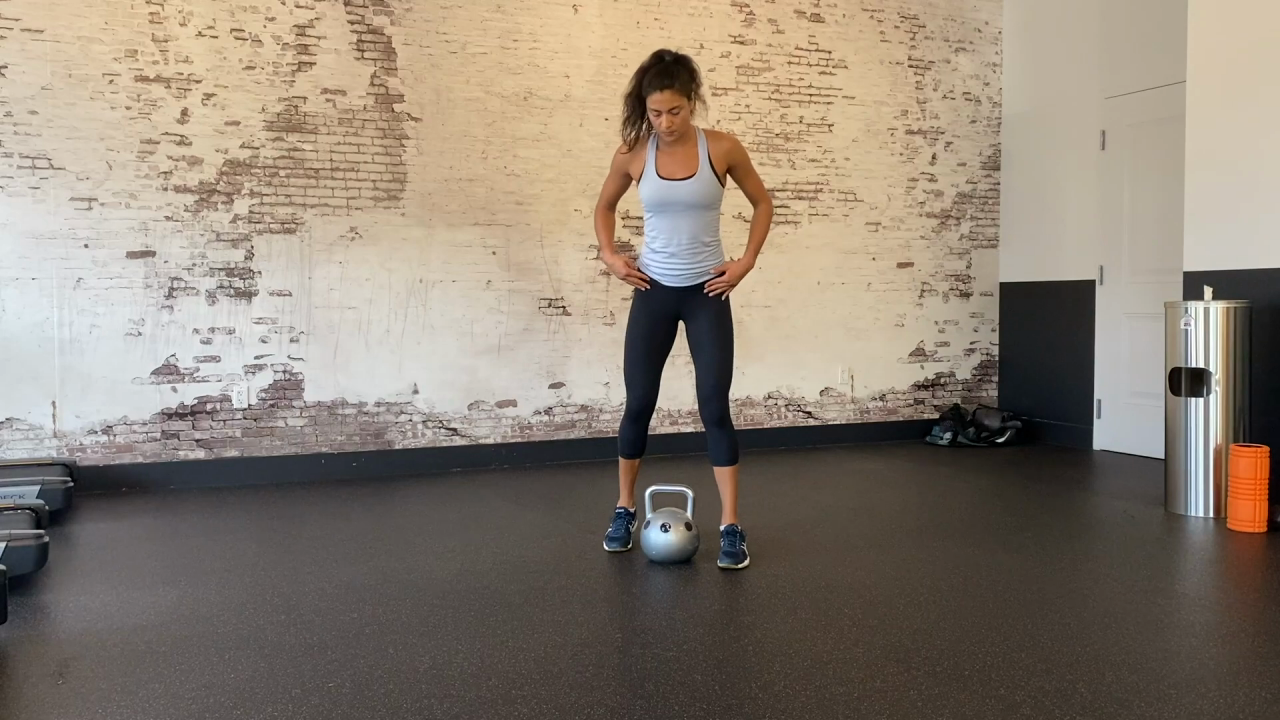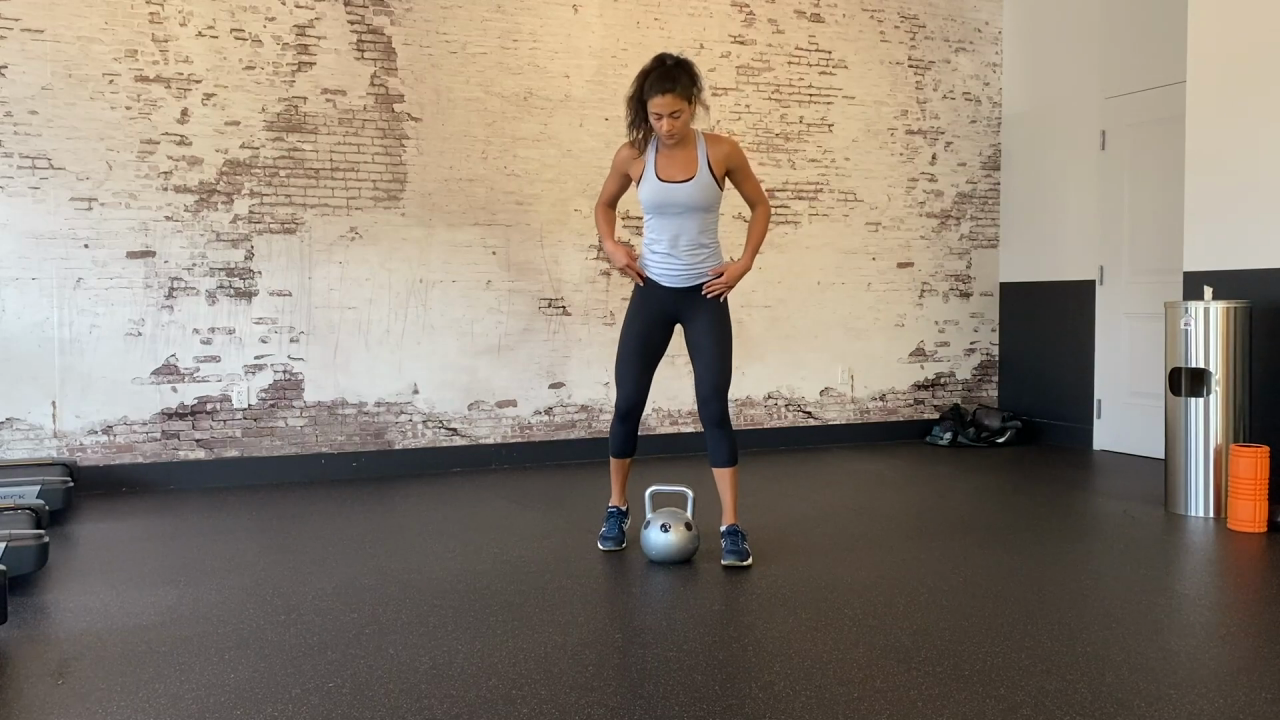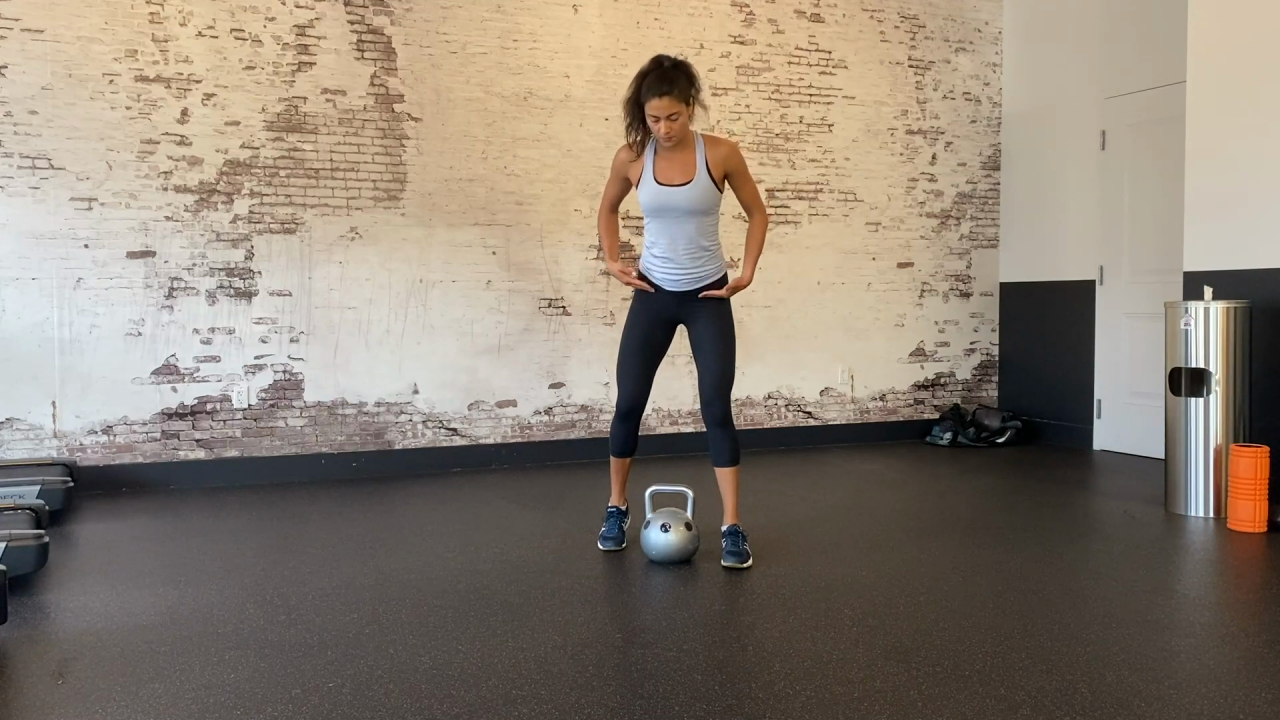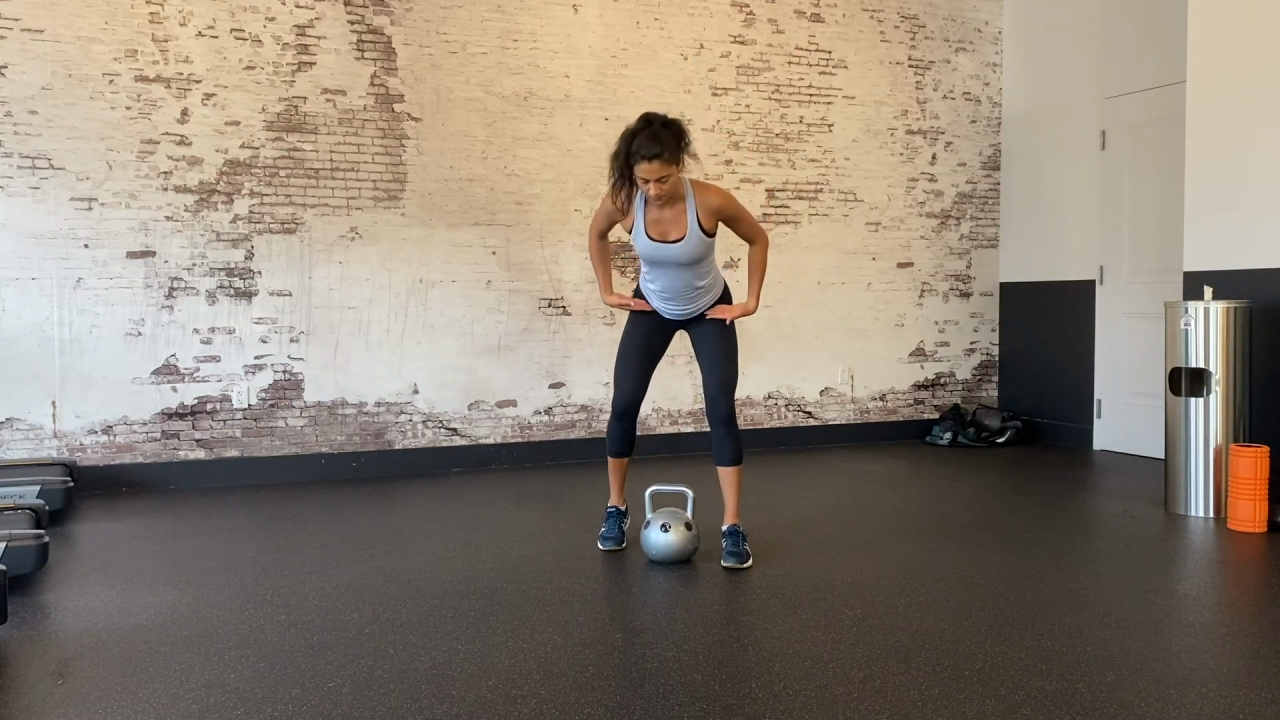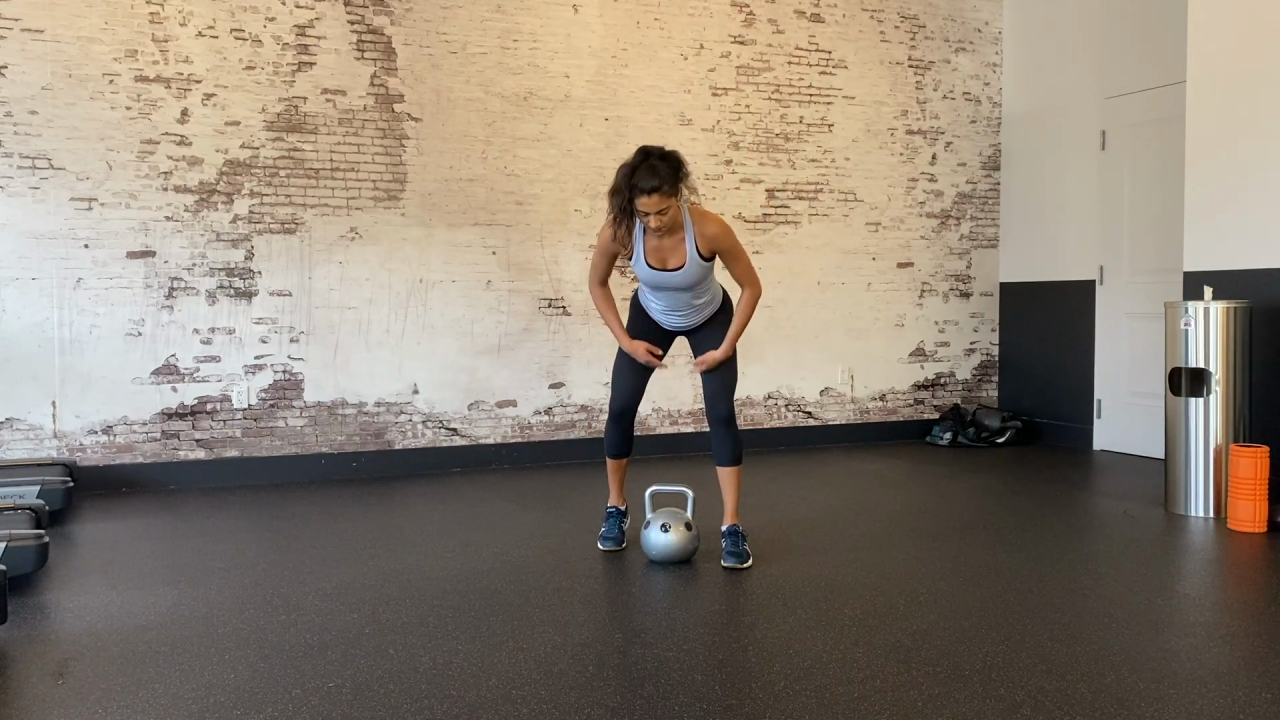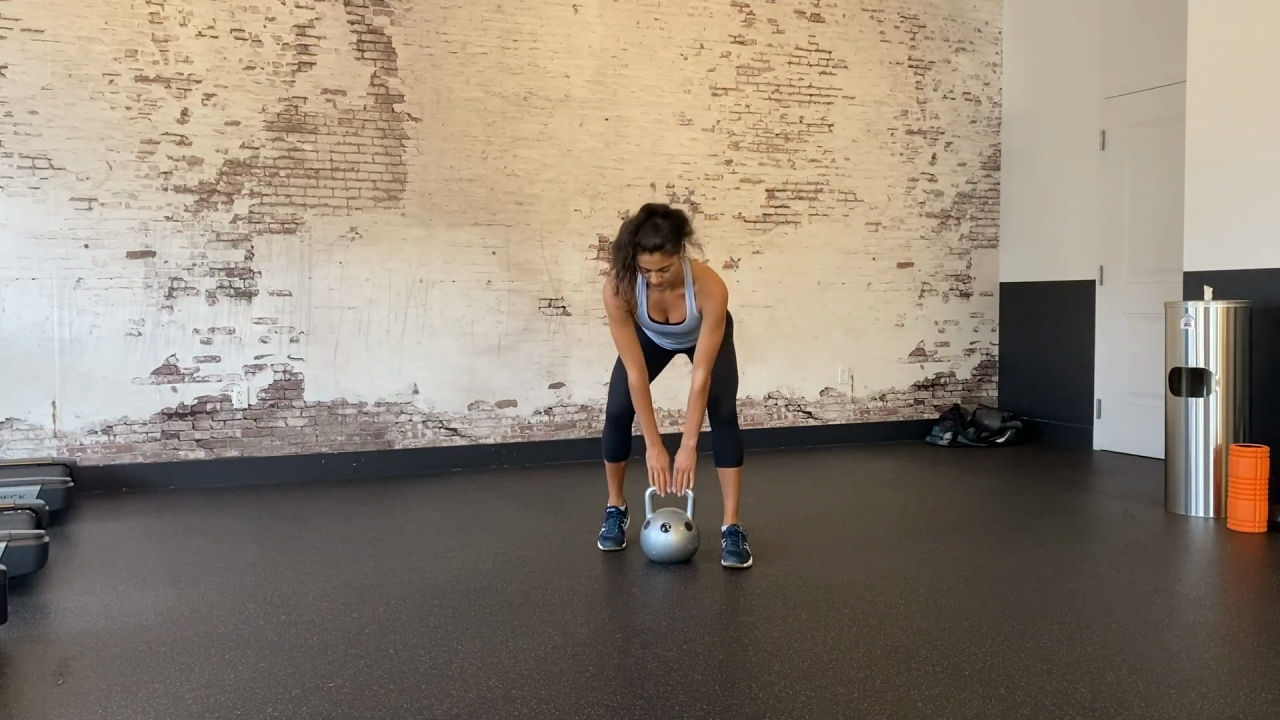
dt=0.5s
person 1, frame 1
left shoulder: (723, 148)
right shoulder: (631, 154)
left elbow: (762, 202)
right elbow: (604, 206)
left wrist: (746, 261)
right wrist: (609, 254)
left hip: (706, 292)
right hip: (653, 291)
left knee: (714, 407)
right knee: (639, 403)
left ankle: (731, 526)
right ankle: (625, 508)
person 1, frame 2
left shoulder: (723, 152)
right shoulder: (631, 155)
left elbow: (760, 207)
right elbow: (604, 204)
left wrist: (744, 263)
right wrist: (611, 246)
left hip: (705, 295)
right hip: (652, 292)
left knee: (714, 408)
right knee: (627, 403)
left ankle: (731, 527)
right ankle: (617, 508)
person 1, frame 3
left shoulder: (721, 154)
right shoulder: (630, 157)
left elbow: (757, 214)
right elbow: (608, 209)
left wrist: (747, 272)
right wrist: (612, 260)
left hip: (708, 296)
right hip: (653, 294)
left knee: (716, 408)
right knee: (629, 402)
left ankle: (732, 527)
right ankle: (616, 508)
person 1, frame 4
left shoulder: (712, 200)
right shoulder: (621, 202)
left elbow: (758, 240)
right elbow: (597, 235)
left wrist: (751, 301)
right wrist: (607, 291)
left hip: (709, 311)
right hip: (651, 309)
left knee: (721, 409)
right knee: (624, 404)
left ankle: (732, 527)
right ankle: (616, 508)
person 1, frame 5
left shoulder: (711, 229)
right shoulder: (619, 232)
left elbow: (751, 286)
right elbow: (597, 284)
left wrist: (726, 348)
right wrist: (625, 341)
left hip: (709, 318)
right hip: (650, 318)
left knee: (720, 410)
right knee: (621, 406)
left ankle: (732, 526)
right ankle: (616, 508)
person 1, frame 6
left shoulder: (710, 288)
right shoulder: (618, 289)
left elbow: (701, 376)
right elbow: (635, 374)
left wrist: (688, 447)
right wrist: (653, 446)
left hip: (705, 337)
right hip: (651, 338)
left knee: (723, 413)
right knee: (617, 412)
left ankle: (732, 526)
right ankle: (616, 508)
